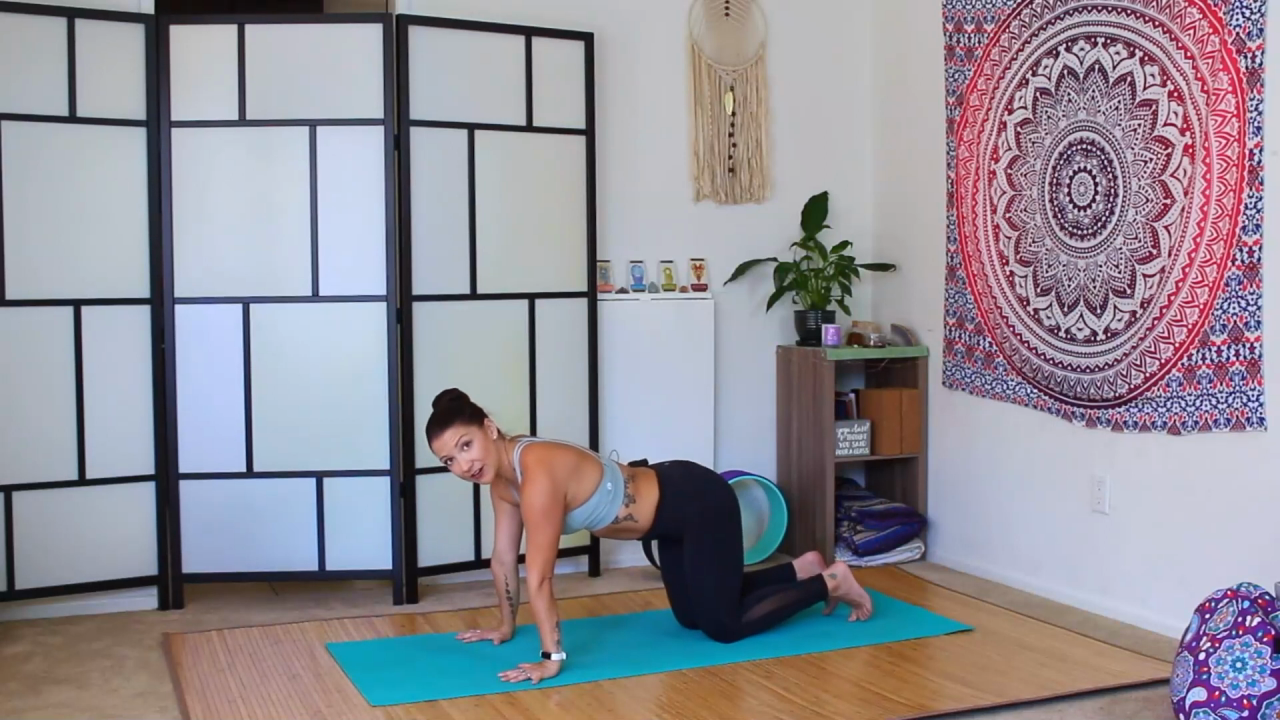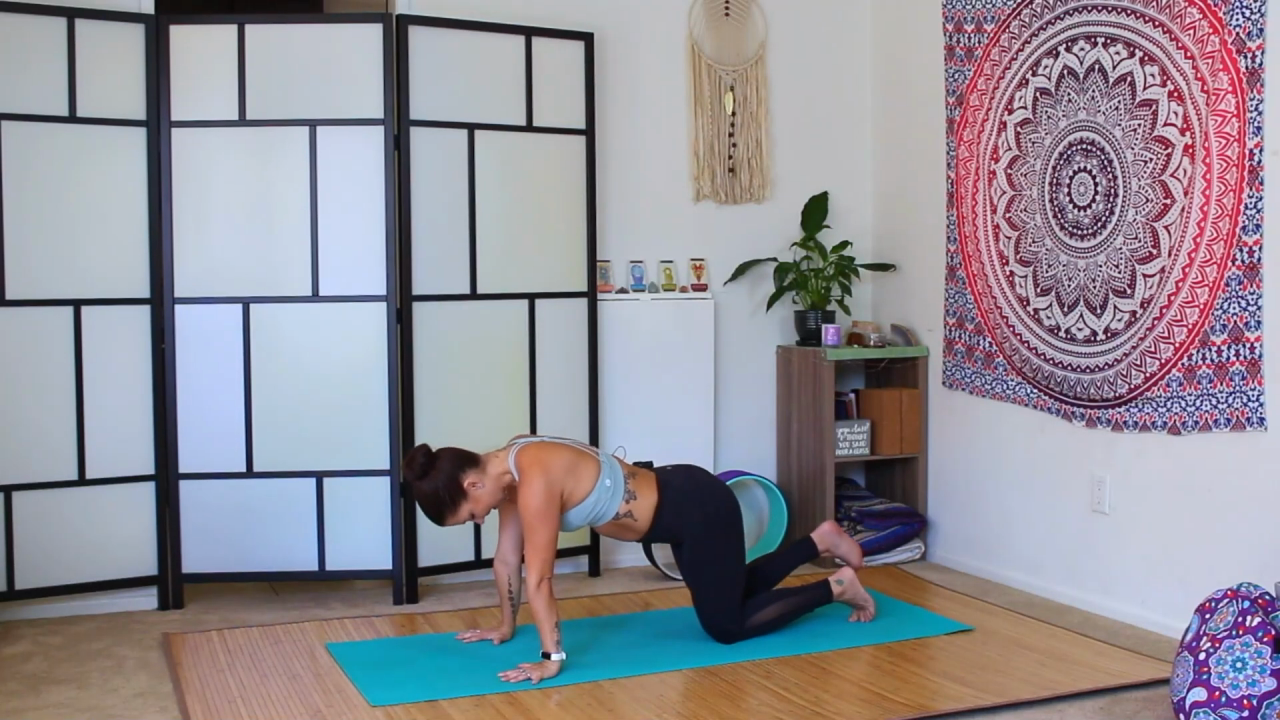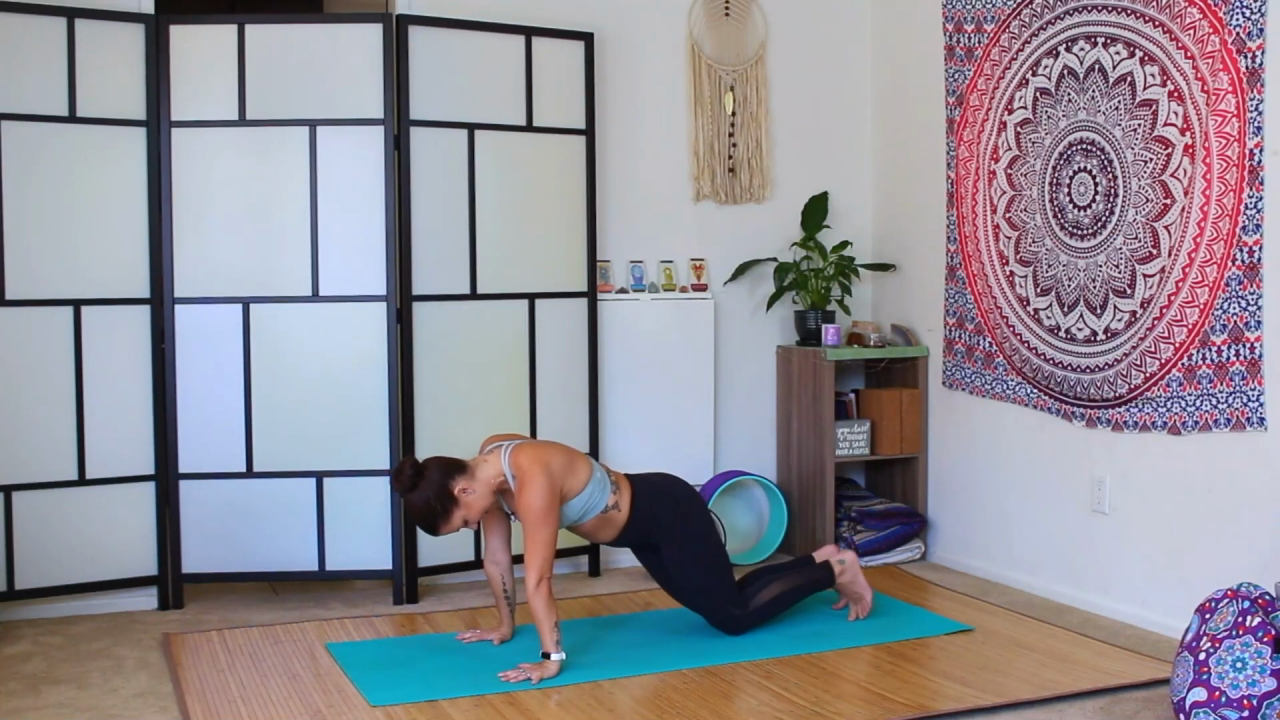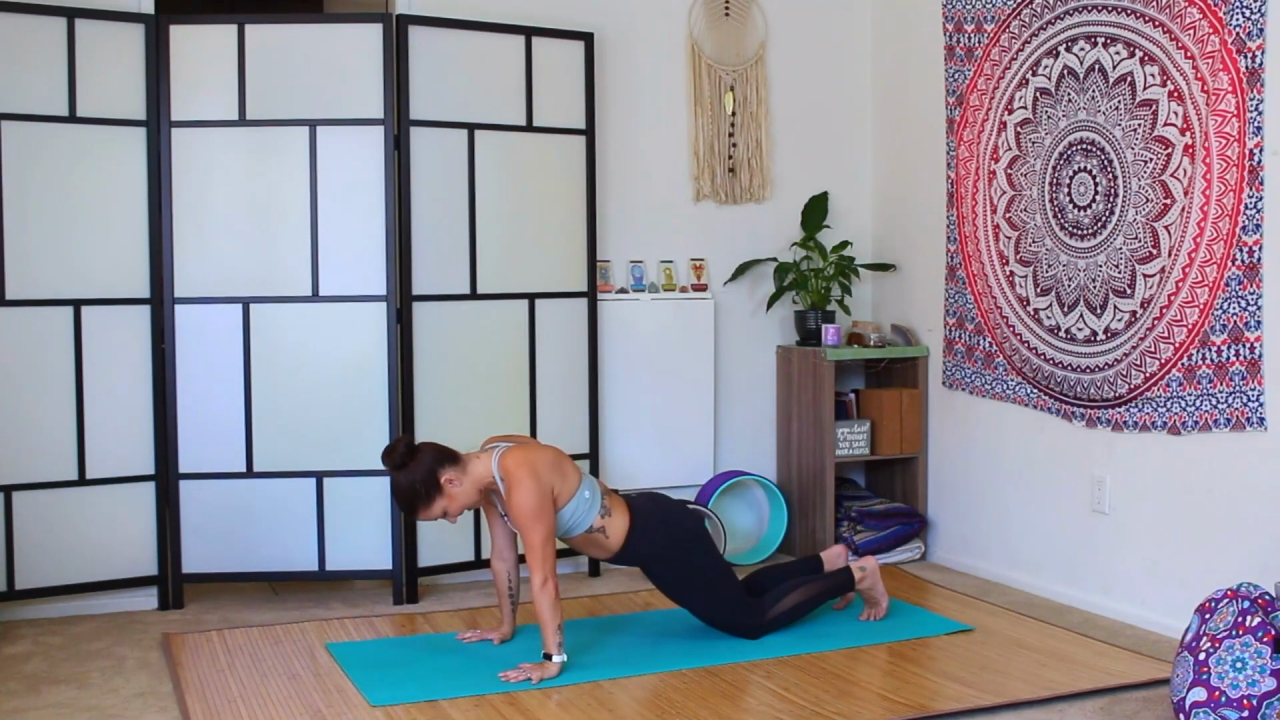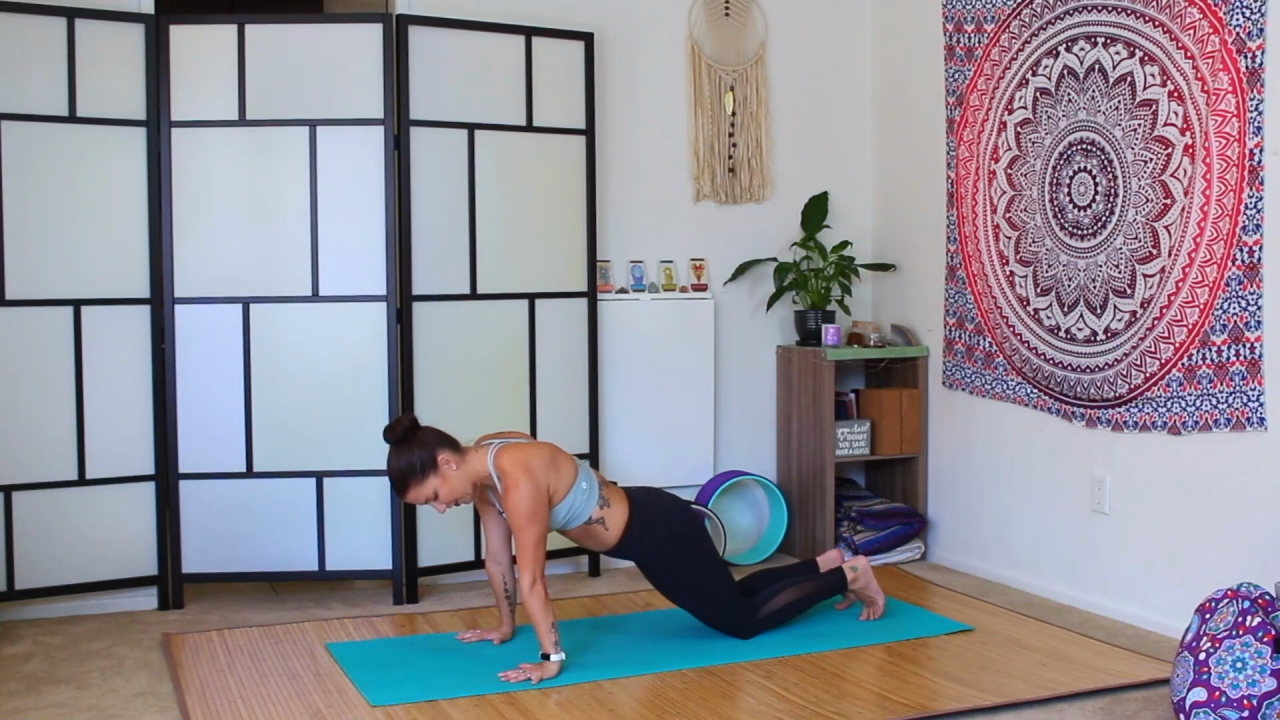
dt=1s
person 1, frame 1
left shoulder: (538, 472)
right shoulder: (502, 472)
left elbow: (538, 576)
right elbow: (503, 557)
left wrist: (551, 658)
right wrist: (505, 625)
left hip: (700, 504)
right hip: (674, 505)
left knee: (723, 626)
right knee: (692, 616)
left ankle: (829, 582)
right ankle: (803, 569)
person 1, frame 2
left shoulder: (534, 479)
right shoulder: (508, 469)
left elbow: (537, 577)
right elbow: (507, 557)
left wrist: (552, 659)
right wrist: (505, 626)
left hip: (700, 508)
right hip: (679, 501)
left knee: (725, 627)
right knee: (728, 593)
left ankle: (837, 585)
right ankle: (820, 539)
person 1, frame 3
left shoulder: (531, 478)
right shoulder: (486, 467)
left elbow: (537, 577)
right elbow: (496, 558)
left wrist: (551, 658)
right wrist: (504, 626)
left hip: (667, 512)
right hip: (641, 524)
left knee: (732, 616)
right knee: (716, 602)
left ankle: (836, 568)
right ankle: (817, 559)
person 1, frame 4
left shoulder: (521, 479)
right shoulder: (487, 467)
left elbow: (542, 577)
right elbow: (502, 556)
left wrist: (553, 658)
right wrist: (505, 625)
left hip: (661, 536)
right hip: (641, 524)
left knee: (751, 621)
right knee: (733, 596)
left ankle: (856, 574)
right ankle: (828, 561)
person 1, frame 5
left shoulder: (517, 477)
right shoulder: (482, 465)
left elbow: (531, 577)
right elbow: (497, 558)
left wrist: (551, 659)
right wrist: (505, 626)
left hip: (659, 530)
right hip: (639, 523)
left knee: (742, 621)
right knee: (727, 601)
left ankle: (848, 575)
right ankle: (824, 564)
